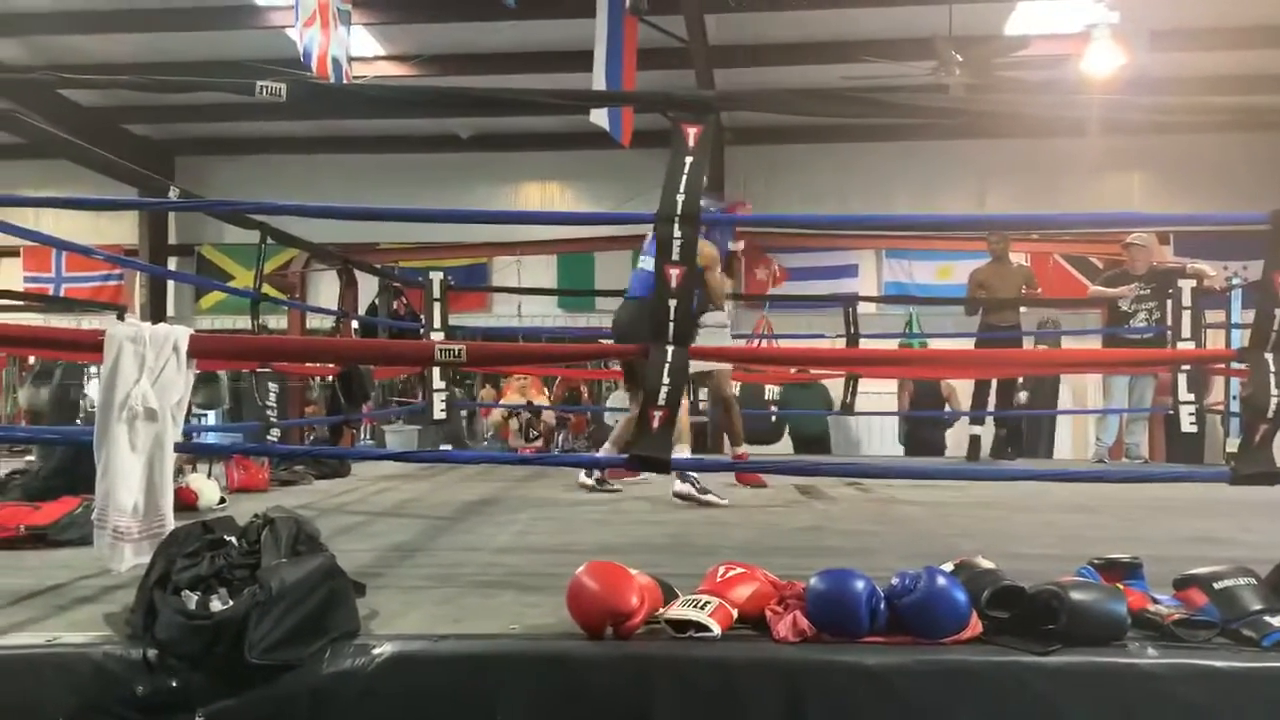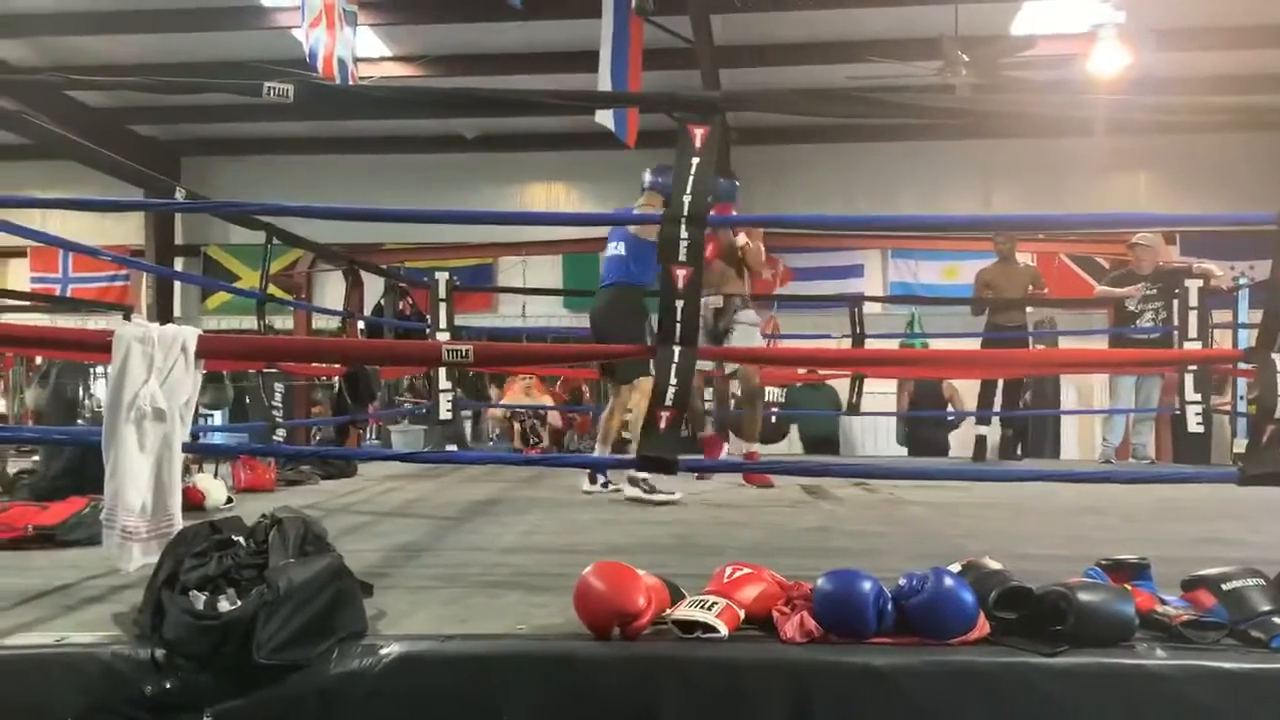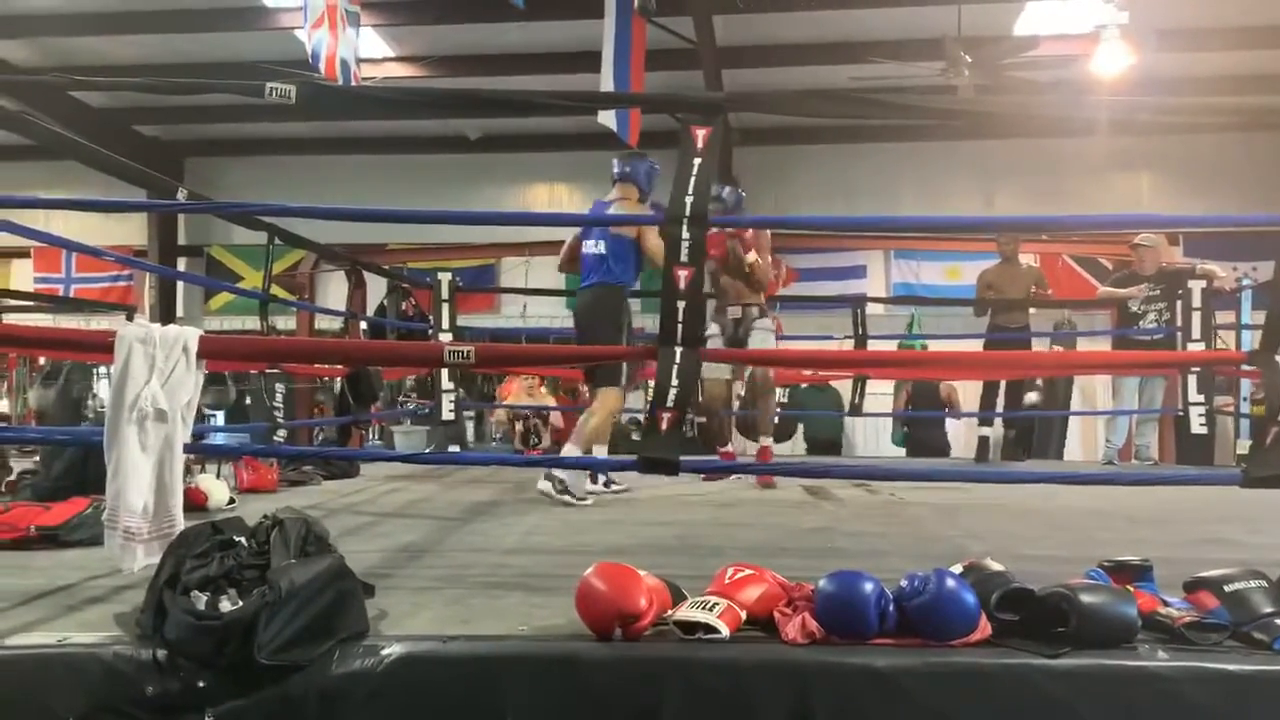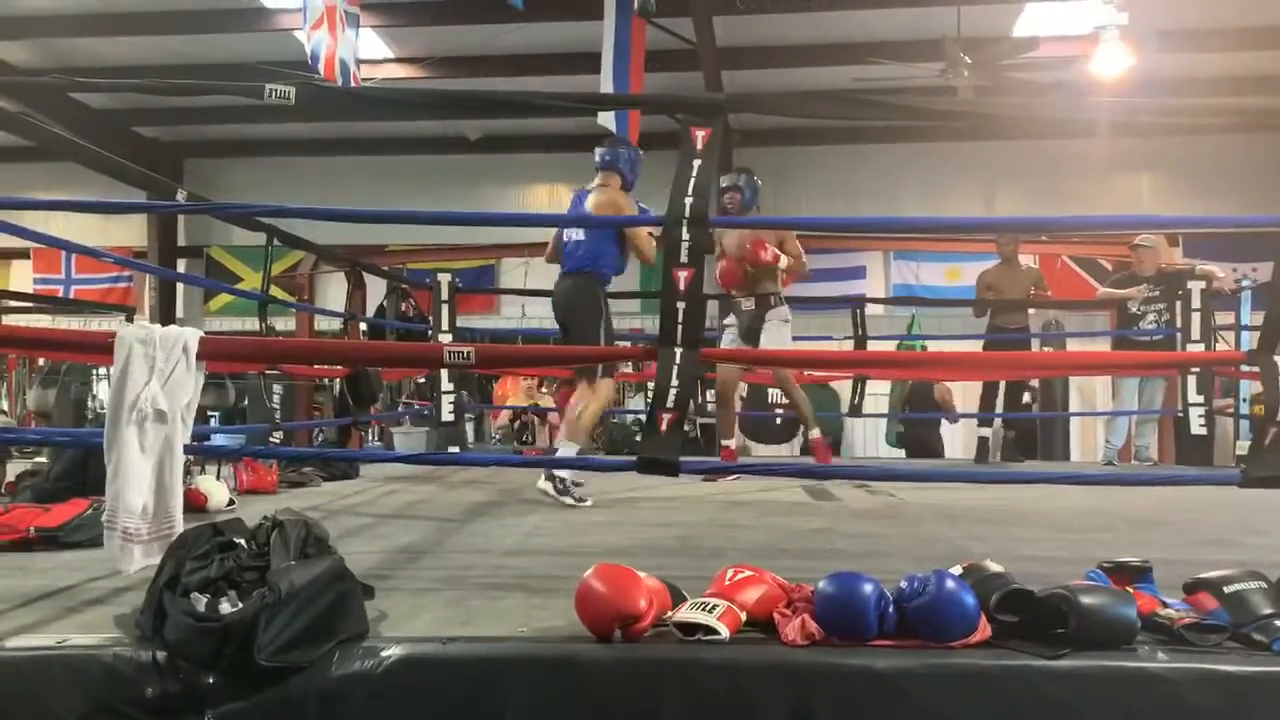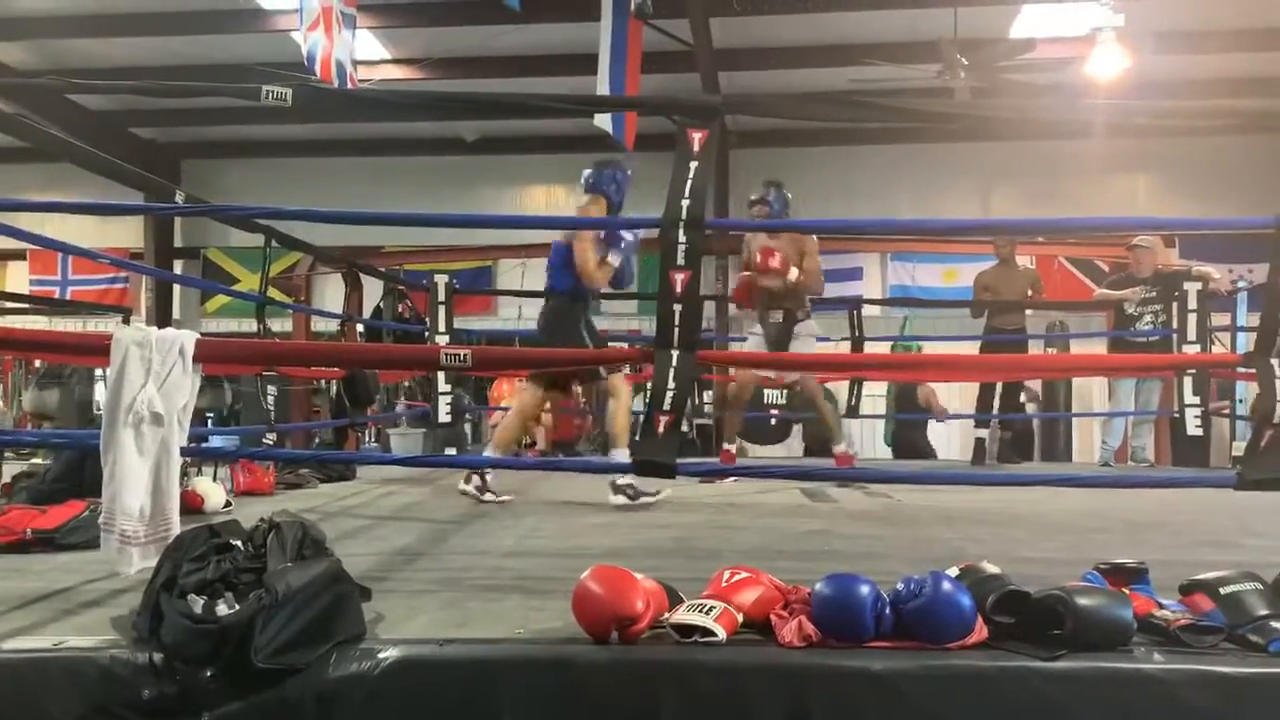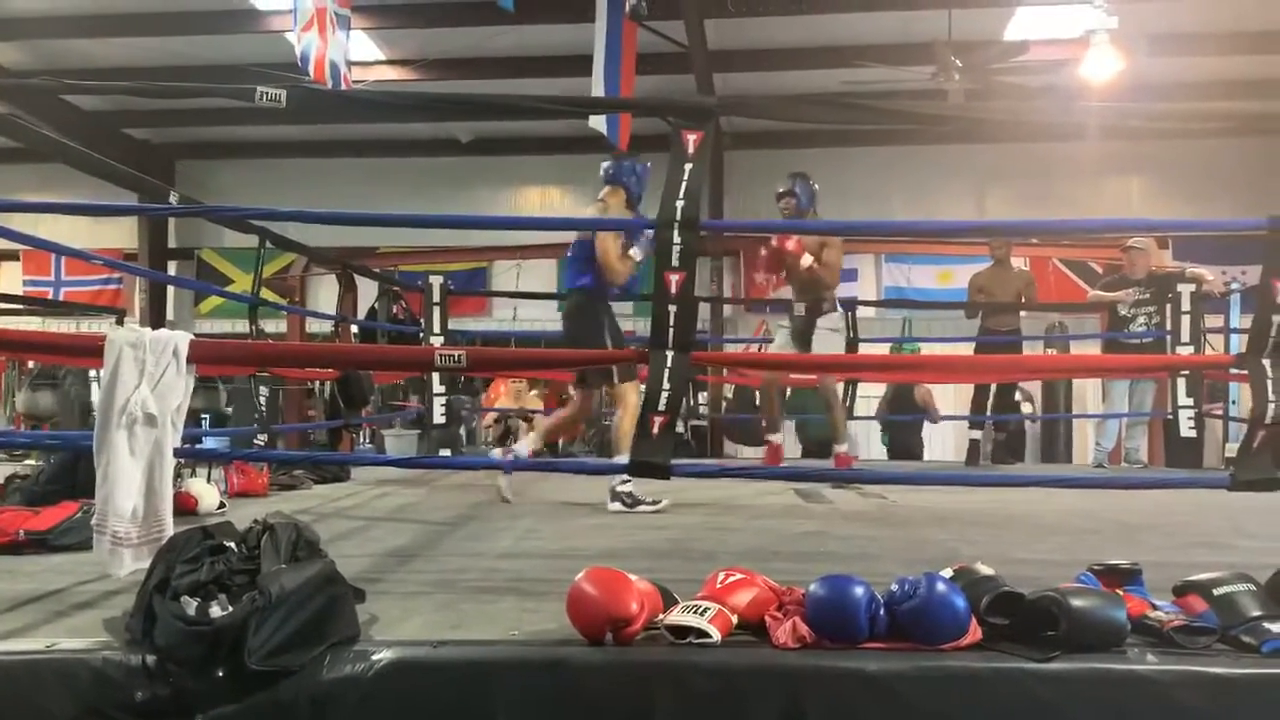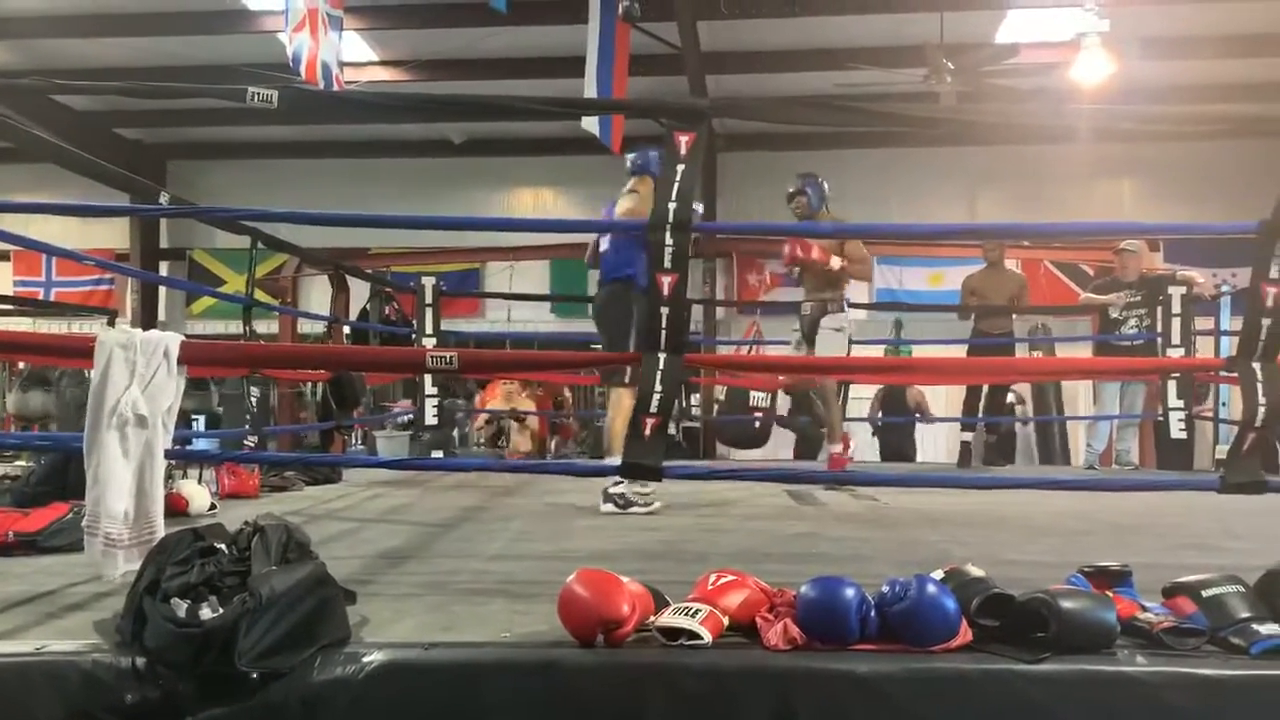
dt=0.2s
person 1, frame 1
left shoulder: (656, 234)
right shoulder: (704, 248)
right elbow: (718, 298)
left hip: (626, 317)
right hip: (647, 322)
left knee: (641, 404)
right knee: (677, 398)
left ankle: (594, 470)
right ankle: (684, 477)
person 1, frame 2
right shoulder: (660, 218)
left hip: (603, 304)
right hip: (627, 305)
left knee: (620, 394)
right knee: (646, 388)
left ankle: (596, 473)
right ankle: (637, 476)
person 1, frame 3
left shoulder: (593, 212)
right shoulder: (638, 213)
left elbow: (564, 263)
right elbow: (662, 261)
right wrist: (659, 234)
left hip: (585, 302)
right hip: (609, 304)
left knee: (604, 390)
right knee: (610, 397)
left ankle: (600, 474)
right ankle: (557, 473)
person 1, frame 4
left shoulder: (578, 199)
right shoulder: (618, 200)
left elbow: (551, 255)
right elbow: (645, 251)
right wrist: (645, 230)
left hip: (569, 292)
right hip: (588, 295)
left knee: (590, 382)
right knee: (601, 389)
left ankle: (561, 457)
right ankle: (558, 472)
person 1, frame 5
left shoulder: (592, 224)
right shoulder: (585, 223)
right elbow: (591, 279)
left wrist: (616, 264)
right wrist: (618, 255)
left hip: (561, 315)
right hip: (567, 315)
left knee: (529, 401)
right knee: (620, 388)
left ankle: (478, 475)
right ankle: (622, 482)
person 1, frame 6
left shoulder: (593, 214)
right shoulder: (605, 217)
right elbow: (614, 275)
left wrist: (629, 247)
right wrist: (638, 249)
left hip: (583, 309)
right hip: (591, 310)
left knee: (582, 404)
right knee: (628, 394)
left ankle: (512, 456)
right ankle: (621, 489)
person 1, frame 7
left shoulder: (618, 204)
right shoulder: (644, 204)
left elbow: (590, 258)
left hip: (610, 297)
right hip: (625, 300)
left knee: (632, 386)
right knee: (625, 392)
left ankle: (626, 473)
right ankle: (615, 490)
person 2, frame 1
left shoulder: (724, 231)
left elbow: (732, 271)
left wrist: (736, 242)
left hip: (710, 313)
left knee: (722, 391)
left ankle: (741, 461)
person 2, frame 2
left shoulder: (748, 225)
left elbow: (758, 265)
left wrist: (736, 234)
right wrist: (701, 253)
left hip: (739, 311)
right hip: (703, 310)
left knee: (752, 385)
right knee: (688, 386)
left ankle: (751, 459)
right ankle: (709, 439)
person 2, frame 3
left shoulder: (758, 236)
right shoulder: (707, 240)
left elbow: (767, 282)
left wrist: (746, 251)
right wrist: (708, 260)
left hip: (756, 319)
right hip: (721, 322)
left knee: (763, 381)
right knee: (713, 396)
left ankle: (764, 456)
right ankle: (726, 457)
person 2, frame 4
left shoulder: (777, 228)
right shoulder: (722, 231)
left elbow: (802, 268)
right elbow: (720, 269)
left wrist: (776, 258)
right wrist: (724, 272)
left hip: (771, 310)
right hip: (737, 312)
left knee: (786, 379)
right knee: (724, 385)
left ankle: (817, 443)
right ankle: (728, 456)
person 2, frame 5
left shoulder: (803, 240)
right shoulder: (752, 241)
left elbow: (817, 286)
left wrist: (786, 270)
right wrist: (745, 285)
left hip: (798, 324)
right hip: (765, 324)
left knee: (811, 392)
right knee: (738, 390)
left ankle: (843, 458)
right ankle: (727, 459)
person 2, frame 6
left shoulder: (827, 232)
right shoulder: (785, 233)
left elbow: (831, 279)
left wrist: (801, 256)
right wrist: (773, 262)
left hip: (823, 314)
right hip: (795, 315)
left knee: (826, 385)
right knee: (769, 381)
left ankle: (843, 458)
right ankle: (774, 447)
person 2, frame 7
right shoulder: (800, 234)
left elbow: (866, 270)
left wrist: (828, 260)
right wrist: (792, 263)
left hip: (831, 312)
right hip: (807, 312)
left knee: (825, 385)
left ankle: (838, 458)
right ankle: (836, 440)
person 3, frame 1
left shoulder: (1162, 274)
right shoulder: (1115, 277)
left elbow: (1193, 267)
right elbow: (1091, 292)
left wrist: (1211, 275)
right wrist: (1116, 292)
right hip: (1119, 351)
left knee: (1141, 407)
right knee: (1113, 404)
left ankle: (1133, 450)
right ankle: (1101, 450)
person 3, frame 2
left shoulder: (1168, 274)
right shoulder: (1121, 277)
left elbow: (1200, 267)
right elbow: (1098, 292)
left wrist: (1217, 274)
right wrist: (1123, 292)
right hip: (1125, 351)
left knee: (1148, 407)
right knee: (1119, 404)
left ankle: (1141, 450)
right ankle: (1108, 450)
person 3, frame 3
left shoulder: (1171, 274)
right shoulder: (1124, 278)
left elbow: (1203, 268)
right elbow: (1101, 293)
left wrist: (1219, 275)
right wrist: (1126, 293)
left hip: (1160, 353)
right hip: (1128, 352)
left knee: (1152, 408)
right knee: (1123, 405)
left ankle: (1143, 451)
right ankle: (1110, 451)
person 3, frame 4
left shoulder: (1170, 276)
right shoulder: (1123, 279)
left elbow: (1203, 269)
right elbow: (1100, 294)
left wrist: (1219, 276)
right wrist: (1126, 293)
left hip: (1159, 354)
right hip: (1128, 353)
left knee: (1151, 409)
right knee: (1123, 406)
left ankle: (1143, 451)
right ankle: (1110, 452)
person 3, frame 5
left shoulder: (1167, 277)
right shoulder: (1120, 280)
left elbow: (1199, 270)
right elbow: (1097, 295)
left wrist: (1216, 278)
right wrist: (1122, 295)
left hip: (1156, 355)
right hip: (1125, 354)
left knee: (1148, 410)
right knee: (1119, 407)
left ankle: (1139, 452)
right ankle: (1106, 453)
person 3, frame 6
left shoulder: (1160, 279)
right shoulder: (1114, 282)
left elbow: (1193, 272)
right elbow: (1091, 297)
left wrist: (1209, 279)
right wrist: (1115, 297)
left hip: (1150, 357)
right hip: (1119, 356)
left knee: (1142, 411)
right knee: (1113, 408)
left ankle: (1133, 453)
right ankle: (1100, 454)
person 3, frame 7
left shoulder: (1152, 281)
right shoulder: (1105, 285)
left elbow: (1184, 275)
right elbow: (1083, 299)
left wrist: (1200, 282)
right wrist: (1106, 299)
left hip: (1141, 359)
right hip: (1110, 358)
left knee: (1133, 413)
right knee: (1104, 410)
left ankle: (1124, 455)
right ankle: (1091, 456)
person 4, frame 1
left shoulder: (1024, 272)
right shoulder: (978, 274)
left elbow: (1040, 297)
right elbow: (969, 310)
left wrist: (1030, 296)
right wrist: (977, 301)
left hip: (1013, 332)
right hip: (988, 332)
left knee: (1008, 387)
right knee: (982, 385)
left ankle: (1000, 443)
right ankle: (974, 442)
person 4, frame 2
left shoulder: (1030, 272)
right shoulder: (985, 274)
right elbow: (975, 310)
left wrist: (1036, 296)
right wrist: (984, 301)
left hip: (1019, 333)
right hip: (994, 332)
left knee: (1014, 388)
right knee: (988, 386)
left ankle: (1007, 443)
right ankle: (981, 442)
person 4, frame 3
left shoulder: (1033, 273)
right shoulder: (987, 275)
left elbow: (1049, 297)
right elbow: (978, 311)
left wrist: (1039, 296)
right wrist: (986, 302)
left hip: (1022, 334)
right hip: (996, 333)
left knee: (1016, 389)
right knee: (990, 387)
left ankle: (1009, 444)
right ankle: (983, 443)
person 4, frame 4
left shoulder: (1033, 274)
right shoulder: (987, 276)
left elbow: (1048, 299)
right elbow: (977, 312)
left wrist: (1039, 297)
right wrist: (986, 302)
left hip: (1021, 334)
right hip: (996, 334)
left knee: (1016, 389)
right knee: (990, 387)
left ankle: (1009, 444)
right ankle: (983, 444)
person 4, frame 5
left shoulder: (1030, 275)
right shoulder: (984, 277)
right elbow: (974, 313)
left wrist: (1034, 299)
right wrist: (982, 303)
left hip: (1018, 336)
right hip: (993, 335)
left knee: (1013, 391)
right knee: (987, 389)
left ankle: (1005, 445)
right ankle: (980, 444)
person 4, frame 6
left shoulder: (1025, 276)
right shoulder: (979, 278)
left elbow: (1034, 305)
right elbow: (969, 314)
left wrist: (1026, 301)
right wrist: (976, 304)
left hip: (1013, 337)
right hip: (987, 336)
left knee: (1007, 393)
right knee: (982, 390)
left ankle: (999, 447)
right ankle: (974, 446)
person 4, frame 7
left shoulder: (1018, 279)
right shoulder: (972, 280)
left elbow: (1024, 309)
right elbow: (961, 315)
left wrist: (1016, 306)
right wrist: (970, 307)
left hip: (1006, 340)
right hip: (980, 338)
left knee: (999, 395)
right knee: (973, 392)
left ankle: (990, 449)
right ankle: (966, 448)
